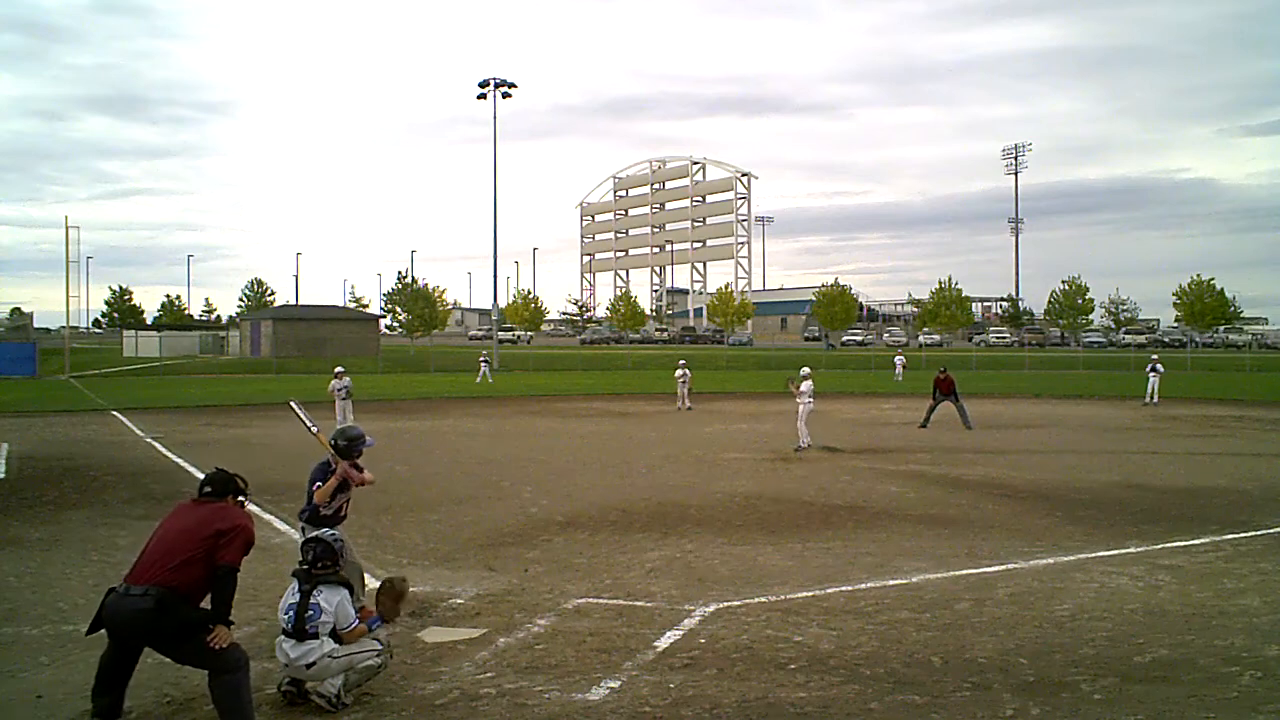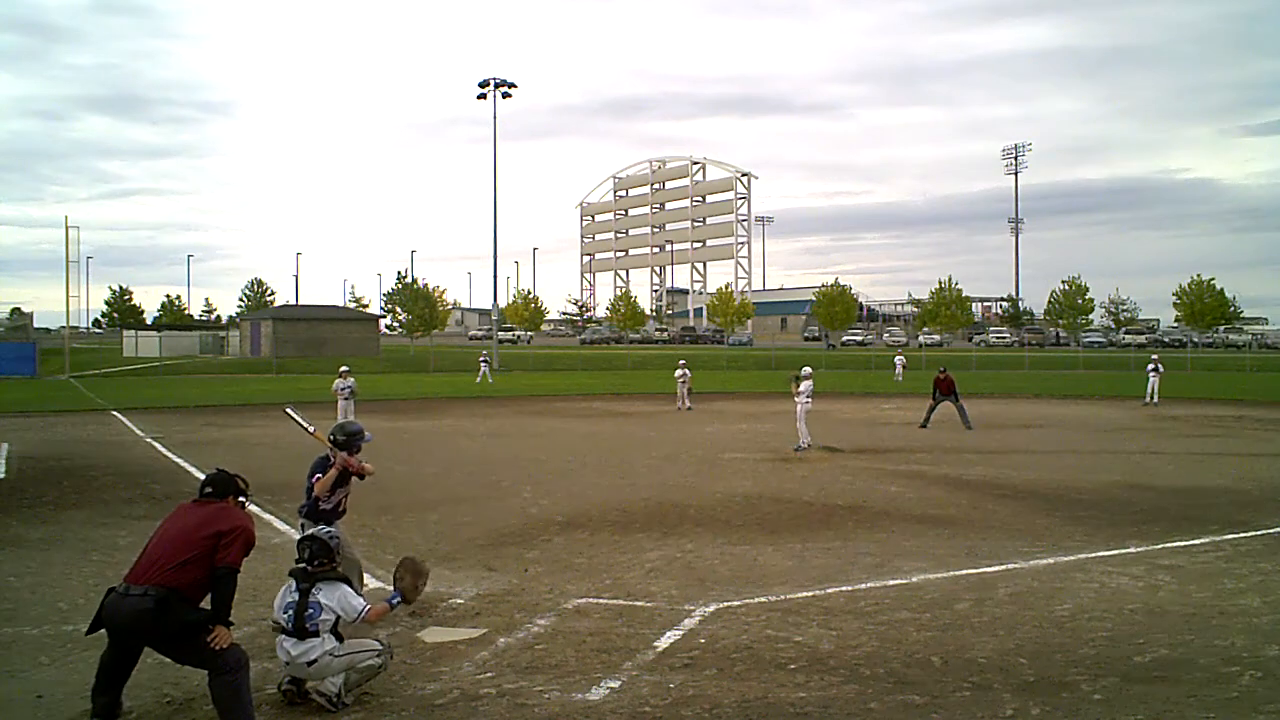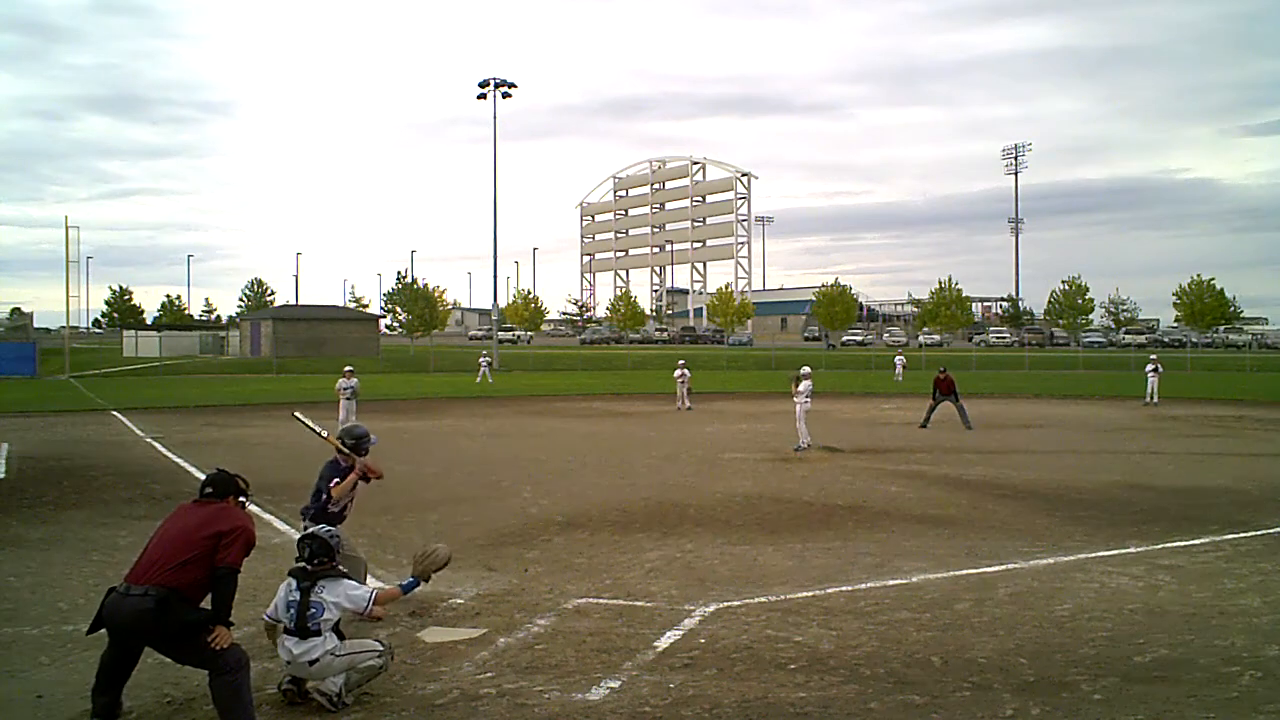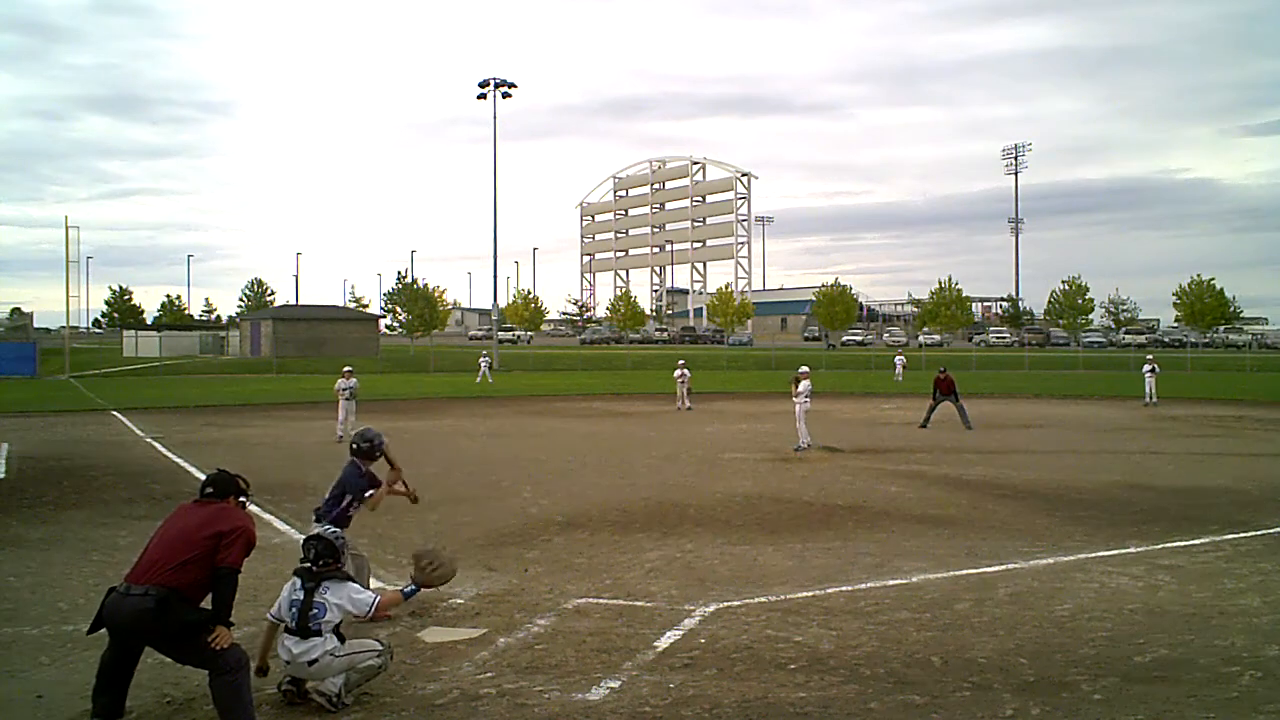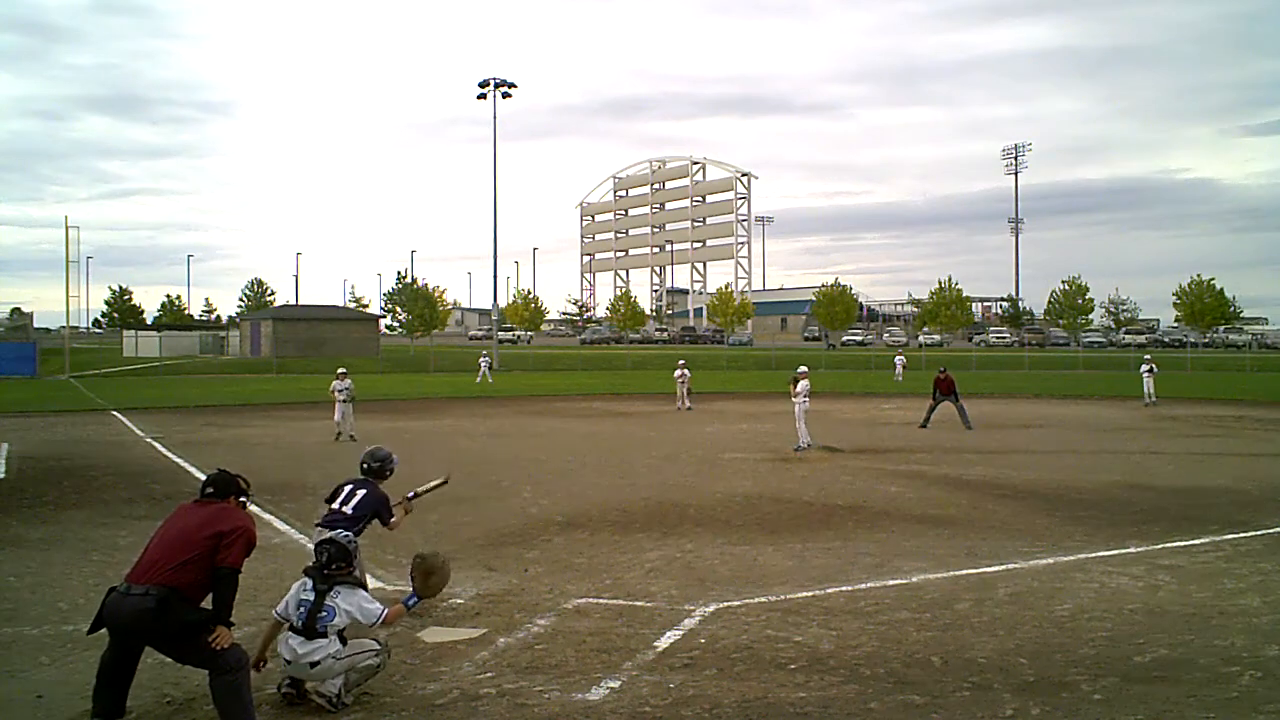
dt=0.3s
person 1, frame 1
left shoulder: (181, 511)
right shoulder: (237, 520)
right elbow: (225, 574)
right wrist: (221, 622)
left hip: (117, 605)
right hip: (156, 610)
left knee: (121, 651)
right knee: (231, 662)
person 1, frame 2
left shoulder: (182, 511)
right shoulder: (238, 521)
right elbow: (225, 574)
right wrist: (221, 622)
left hip: (116, 605)
right hip: (155, 610)
left knee: (120, 651)
right knee: (230, 662)
person 1, frame 3
left shoulder: (182, 511)
right shoulder: (237, 521)
right elbow: (225, 575)
right wrist: (221, 622)
left hip: (116, 604)
right hip: (156, 610)
left knee: (121, 651)
right knee: (231, 662)
person 1, frame 4
left shoulder: (182, 512)
right shoulder: (238, 521)
right elbow: (226, 575)
right wrist: (222, 622)
left hip: (117, 604)
right hip: (156, 609)
left knee: (121, 651)
right knee: (230, 662)
person 1, frame 5
left shoulder: (183, 512)
right shoulder: (239, 521)
right elbow: (226, 575)
right wrist: (222, 622)
left hip: (117, 603)
right hip: (157, 609)
left knee: (121, 653)
right knee: (231, 661)
person 2, frame 1
left shoulder: (296, 585)
right shoulder: (337, 592)
right elbow: (349, 637)
right wrist: (378, 620)
left hip: (286, 661)
right hip: (315, 664)
right knee: (381, 650)
left ankle: (293, 681)
right ankle: (331, 690)
person 2, frame 2
left shoulder: (291, 584)
right shoulder: (336, 589)
left elbow: (276, 625)
right elbow: (371, 616)
right wrist: (398, 597)
left hip: (288, 661)
right hip: (317, 663)
right knee: (381, 652)
left ankle: (294, 680)
right ankle: (332, 689)
person 2, frame 3
left shoulder: (290, 584)
right shoulder: (339, 586)
left elbow: (269, 624)
right elbow: (378, 599)
left wrist: (278, 644)
right wrist: (415, 580)
left hip: (289, 660)
right hip: (319, 662)
right knee: (382, 653)
left ankle: (293, 680)
right ankle: (332, 689)
person 2, frame 4
left shoulder: (294, 583)
right shoulder: (343, 588)
left elbow: (272, 623)
right elbow: (381, 605)
left wrist: (261, 660)
right wrist: (415, 586)
left hip: (289, 661)
right hip: (320, 663)
right knee: (381, 652)
left ankle: (293, 680)
right ankle: (332, 688)
person 2, frame 5
left shoulder: (303, 584)
right shoulder: (353, 594)
left elbow: (277, 621)
right elbow: (387, 618)
left wrist: (260, 653)
right wrist: (416, 596)
left hip: (290, 661)
right hip: (321, 664)
right knee: (379, 652)
left ankle: (293, 681)
right ankle: (331, 690)
person 3, frame 1
left shoulder: (350, 466)
right shoulder: (321, 470)
left elbow: (371, 478)
right elbow: (318, 499)
left wrist: (361, 478)
right wrist: (338, 476)
left hip: (334, 527)
right hip: (314, 528)
left knee: (354, 566)
left ankle: (357, 605)
person 3, frame 2
left shoulder: (348, 461)
right shoulder: (320, 465)
left elbow: (370, 471)
right elbow: (319, 491)
left wrist: (359, 466)
right wrist: (337, 467)
left hip: (332, 525)
right hip: (313, 526)
left knee: (352, 563)
person 3, frame 3
left shoulder: (354, 464)
right shoulder: (331, 469)
left elbow: (378, 474)
right elbow: (337, 494)
left wrist: (371, 468)
right wrist: (357, 472)
left hip: (333, 527)
right hip: (316, 527)
left knee: (357, 563)
person 3, frame 4
left shoulder: (361, 471)
right shoulder: (355, 474)
left elbow: (379, 488)
right elbow: (371, 504)
left wrist: (403, 491)
right wrist: (389, 483)
left hip: (334, 529)
left knee: (360, 562)
person 3, frame 5
left shoulder: (349, 484)
right shoulder: (379, 496)
left elbow: (328, 504)
right elbow: (391, 525)
right wrist: (405, 510)
left hip: (321, 533)
left knee: (356, 564)
